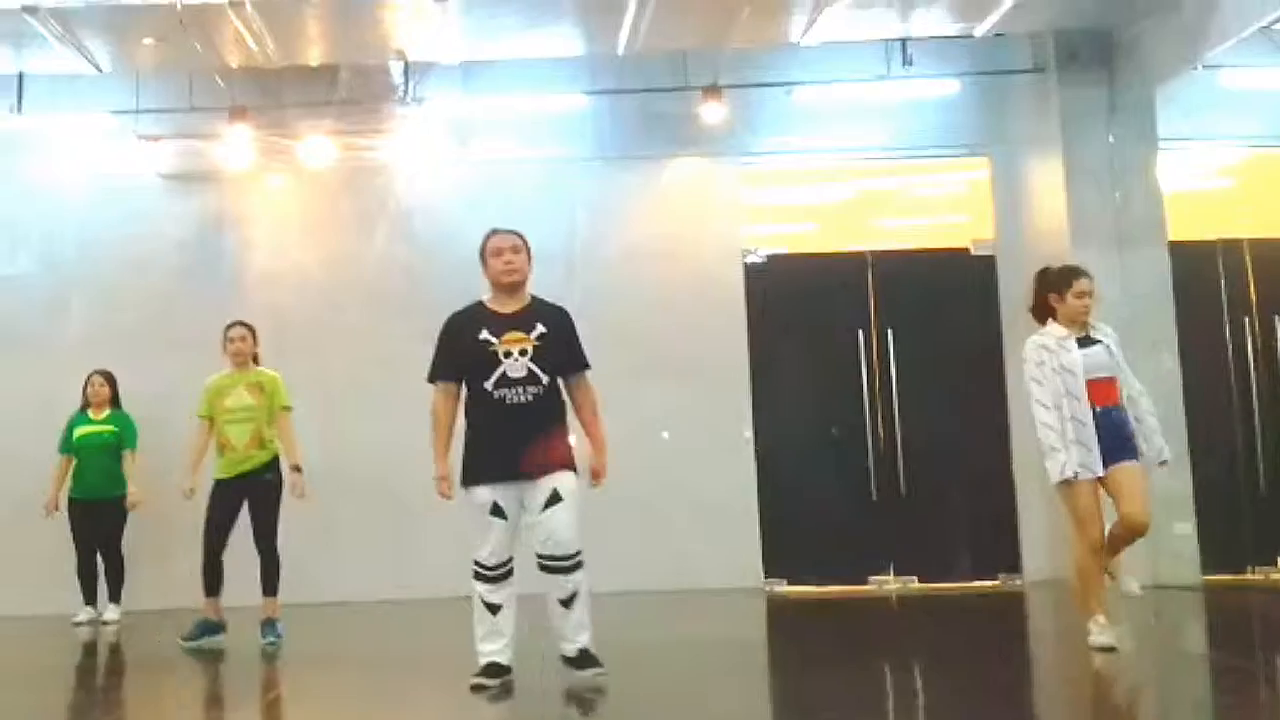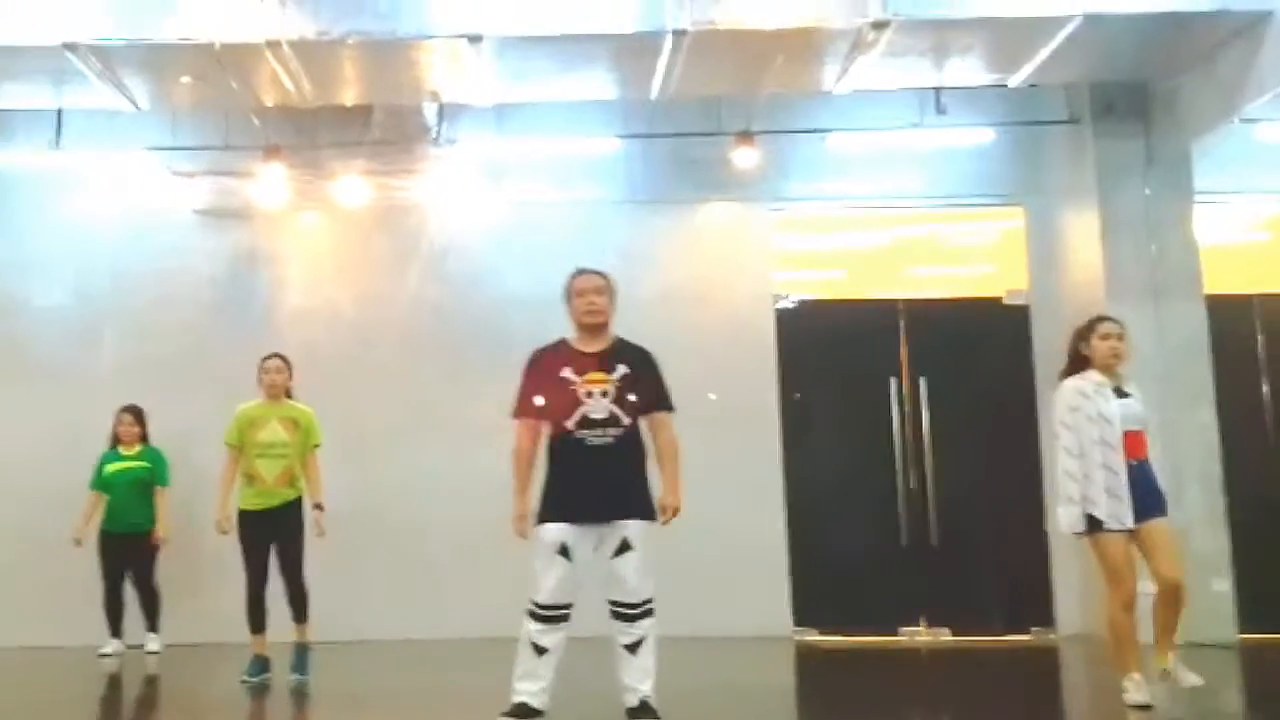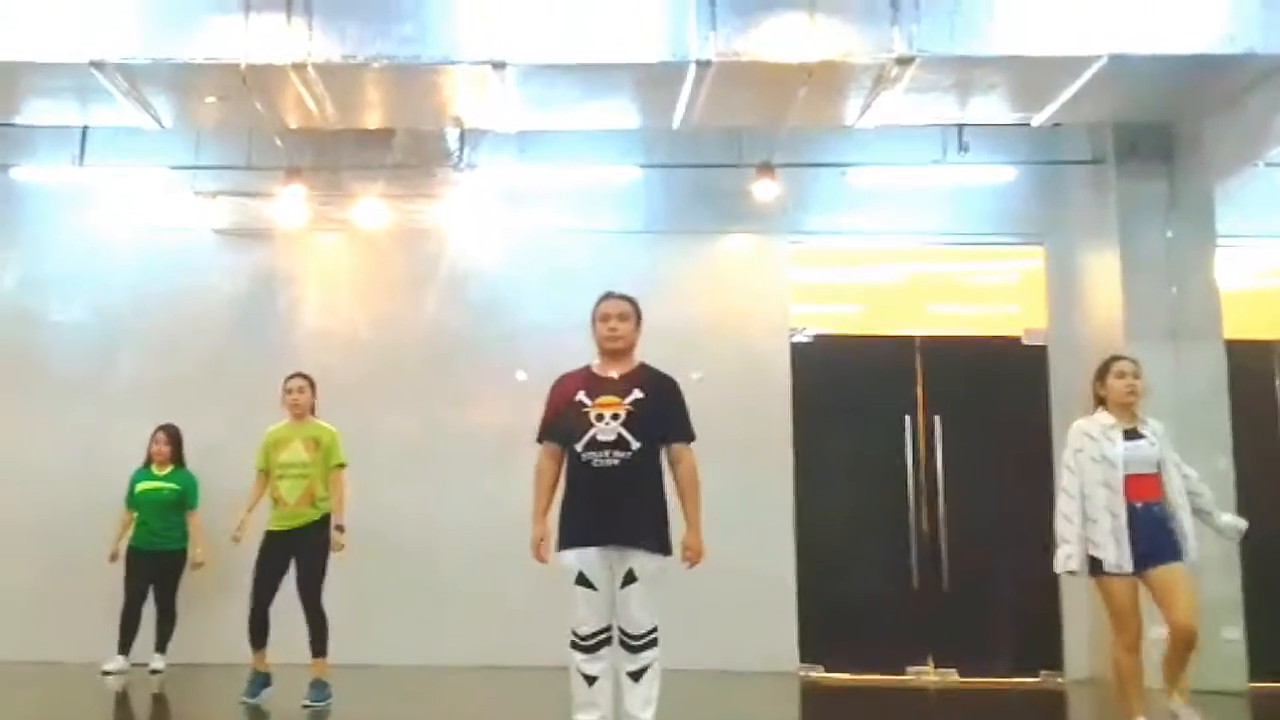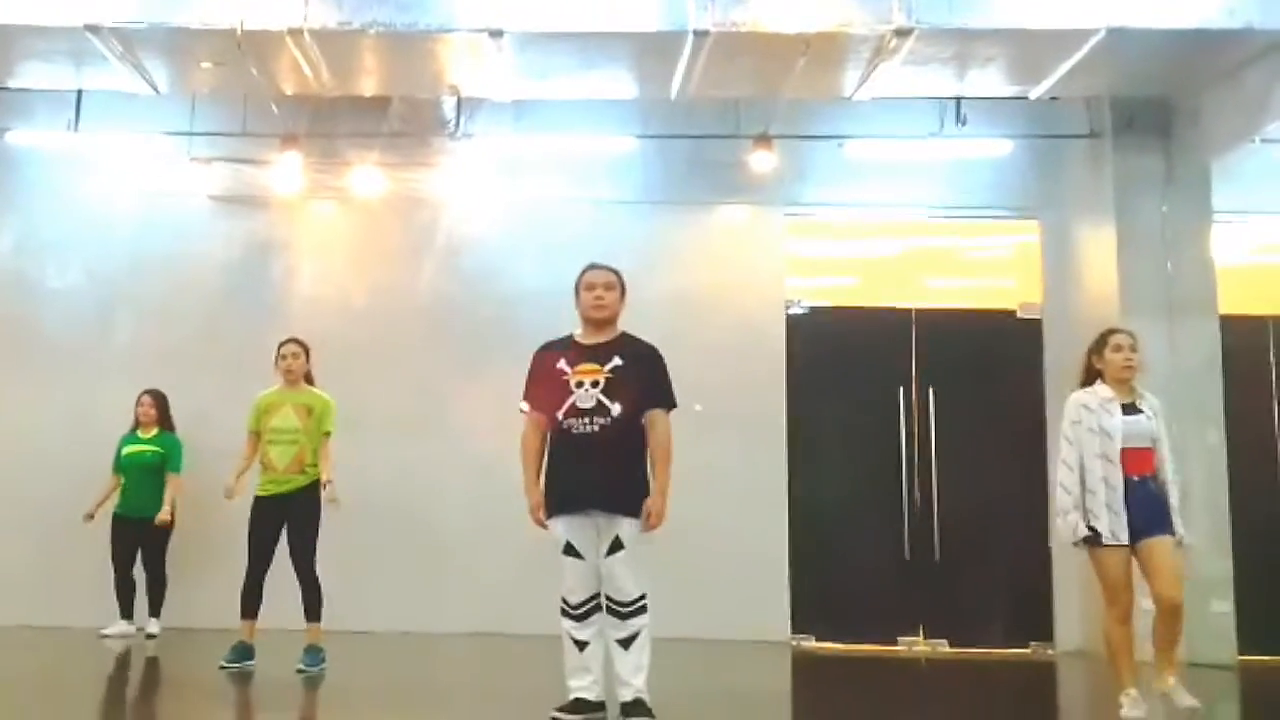
dt=0.5s
person 1, frame 1
left shoulder: (555, 319)
right shoulder: (462, 325)
left elbow: (579, 387)
right elbow: (445, 395)
left wrist: (598, 448)
right wrist: (441, 459)
left hip: (551, 461)
right hip: (487, 465)
left knee: (562, 550)
right knee: (492, 561)
left ankle: (576, 647)
right ankle: (495, 658)
person 1, frame 2
left shoulder: (638, 360)
right shoulder: (546, 362)
left elbow: (661, 425)
right elbow: (528, 433)
left wrist: (671, 486)
right wrist: (521, 499)
left hip: (628, 503)
right hip: (564, 505)
left knee: (633, 600)
right knee: (549, 602)
person 1, frame 3
left shoulder: (660, 387)
right shoulder: (567, 387)
left elbow: (681, 459)
right elbow: (550, 456)
left wrist: (693, 527)
right wrist: (539, 520)
left hip: (641, 531)
right hip: (581, 531)
left knee: (637, 630)
right knee: (588, 632)
person 1, frame 4
left shoulder: (642, 355)
right shoulder: (549, 355)
left elbow: (658, 425)
right elbow: (534, 423)
left wrist: (659, 490)
right wrist: (531, 486)
left hip: (624, 497)
right hip: (567, 497)
left knee: (626, 596)
right knee: (577, 598)
person 2, frame 1
left shoulder: (1106, 335)
right shoulder: (1039, 346)
left elbow: (1131, 388)
right elbow: (1043, 405)
left wrist: (1153, 438)
right wrist: (1058, 456)
left hip: (1118, 432)
right hip: (1077, 441)
left knee: (1137, 518)
right knee: (1089, 537)
left ankle: (1108, 557)
right ankle: (1097, 620)
person 2, frame 2
left shoulder: (1130, 391)
right shoulder: (1074, 390)
right elbow: (1070, 451)
left wrist: (1159, 492)
right wrist: (1072, 506)
left hip: (1144, 487)
right hip: (1105, 495)
left knee: (1172, 580)
right knee: (1123, 591)
left ankle: (1167, 657)
right ankle: (1133, 678)
person 2, frame 3
left shoulder: (1154, 430)
right shoulder: (1084, 432)
left elbow: (1183, 478)
right elbow: (1071, 491)
left wrist: (1219, 518)
right wrist: (1069, 546)
left hip: (1158, 529)
right hip: (1112, 535)
left knee: (1185, 626)
right knee: (1128, 637)
person 2, frame 4
left shoulder: (1151, 404)
right shoulder: (1082, 404)
left elbow: (1163, 461)
right elbow: (1069, 464)
left wrist: (1176, 510)
right wrist: (1071, 516)
left hip: (1152, 502)
right hip: (1108, 507)
left knee: (1171, 598)
right knee: (1119, 608)
left ankle: (1169, 678)
person 3, frame 1
left shoulder: (270, 381)
right shoulder: (213, 386)
left elbow: (284, 426)
right elbow: (204, 432)
left wrist: (295, 468)
right wrist: (192, 474)
left hip: (264, 471)
right hip: (226, 475)
left knee: (266, 545)
right knee: (212, 545)
left ankle: (270, 619)
right ankle: (212, 620)
person 3, frame 2
left shoulder: (303, 416)
right shoulder: (244, 415)
left elbow: (310, 465)
right elbow: (231, 463)
left wrist: (318, 506)
right wrist: (222, 506)
left hip: (289, 506)
right hip: (251, 509)
left knee: (293, 576)
right knee: (256, 582)
left ankle: (301, 645)
right ankle: (259, 657)
person 3, frame 3
left shoulder: (327, 435)
right shoulder: (272, 436)
left elbow: (336, 484)
right elbow: (261, 482)
left wrist: (338, 525)
right wrist: (244, 515)
left hip: (313, 527)
right hip: (277, 528)
left knee: (311, 601)
right knee: (259, 600)
left ankle: (320, 682)
right ankle: (260, 672)
person 3, frame 4
left shoulder: (320, 402)
right shoulder: (263, 401)
left elbow: (325, 448)
right elbow: (252, 445)
left wrist: (328, 482)
right wrist: (237, 476)
left hip: (304, 493)
right hip: (267, 493)
left knee: (304, 568)
right knee: (256, 568)
left ankle: (314, 647)
right ankle: (245, 645)
person 4, frame 1
left shoulder: (121, 420)
right shoulder: (75, 422)
left elbow: (128, 456)
right elbow: (65, 460)
left wrist: (132, 488)
right wrist: (53, 494)
left hip: (112, 497)
right hip: (80, 497)
left knee: (110, 549)
right knee: (83, 553)
left ankle: (114, 604)
right ankle: (89, 606)
person 4, frame 2
left shoulder: (153, 456)
right shoulder: (107, 458)
left elbow: (160, 493)
right elbow: (97, 495)
left wrist: (161, 526)
right wrist: (83, 526)
left hip: (143, 531)
right hip: (112, 531)
left knee: (144, 582)
right knee: (112, 585)
left ankle: (153, 635)
right ankle: (115, 640)
person 4, frame 3
left shoulder: (185, 478)
right shoulder: (139, 476)
left elbow: (192, 516)
right elbow: (129, 512)
left wrist: (197, 549)
right wrist: (116, 543)
left hip: (171, 550)
right hip: (139, 548)
left knee: (165, 602)
right knee: (132, 600)
left ankle: (159, 655)
right ankle: (122, 657)
person 4, frame 4
left shoulder: (169, 442)
right shoulder: (126, 440)
left elbow: (172, 478)
right elbow: (116, 477)
left wrist: (167, 508)
right wrist: (97, 506)
left hip: (155, 517)
right hip: (125, 514)
left knee: (154, 566)
right knee: (121, 566)
left ankle: (154, 620)
right ankle: (126, 621)
